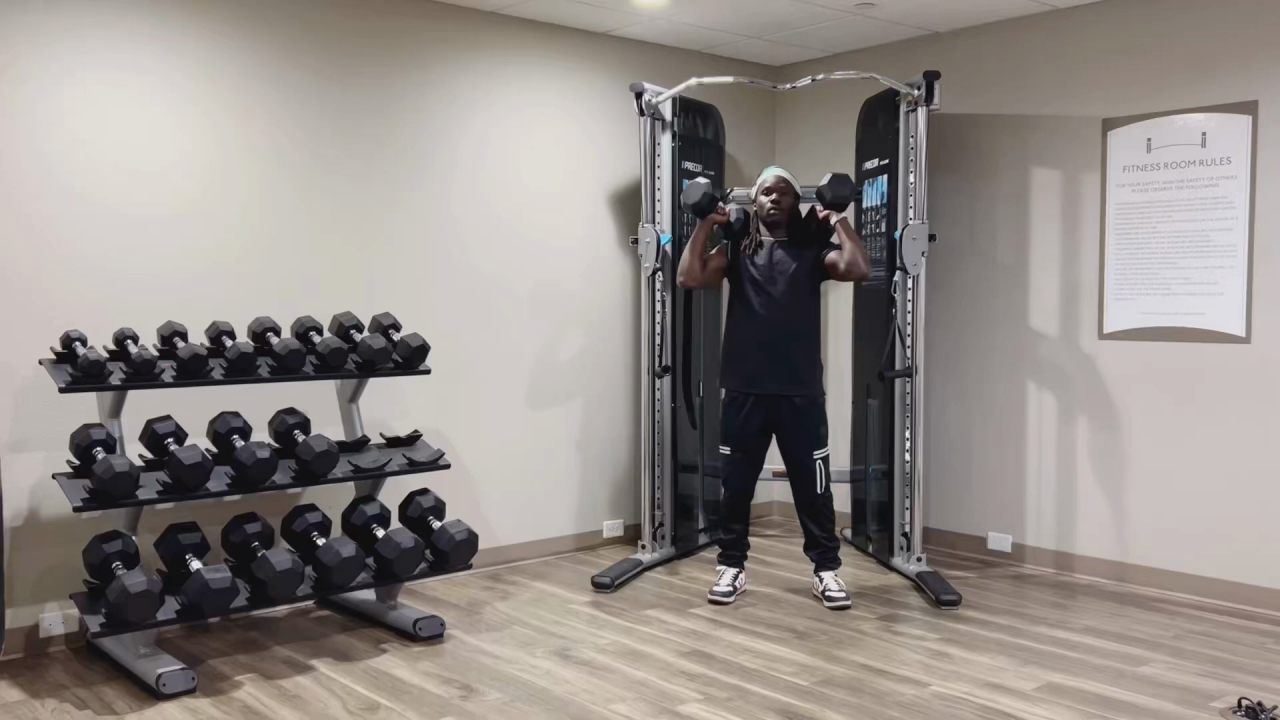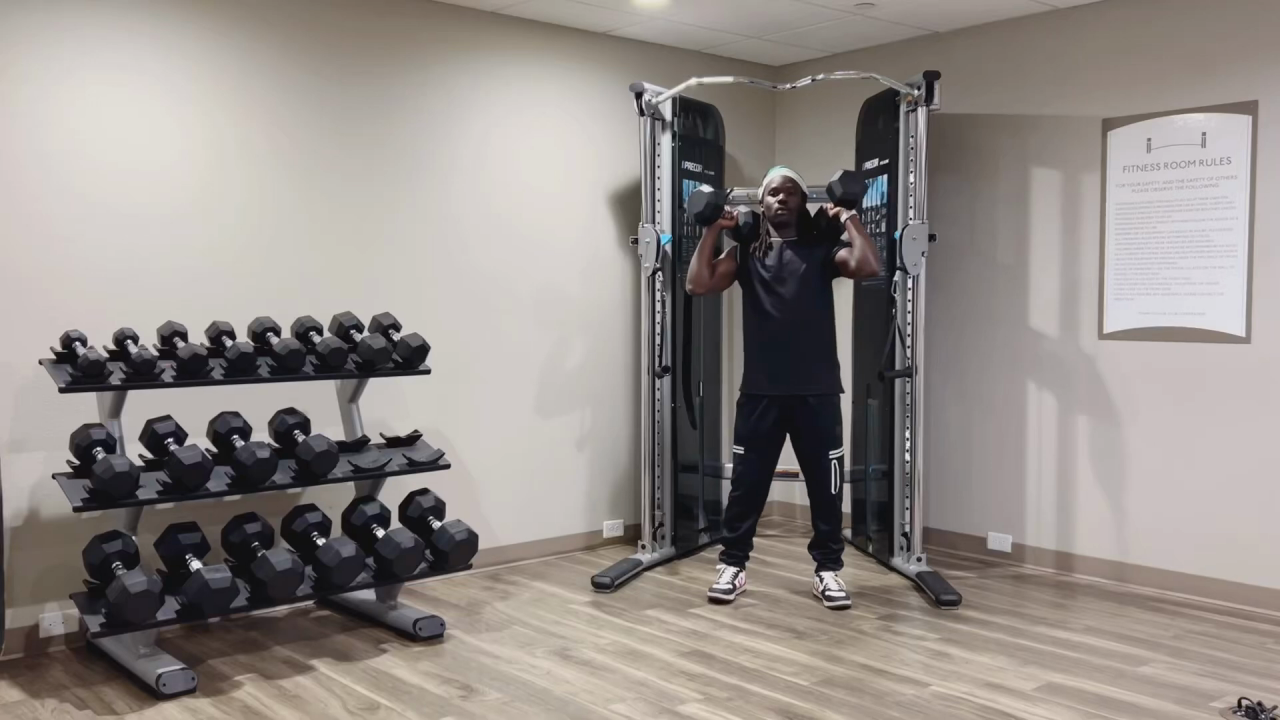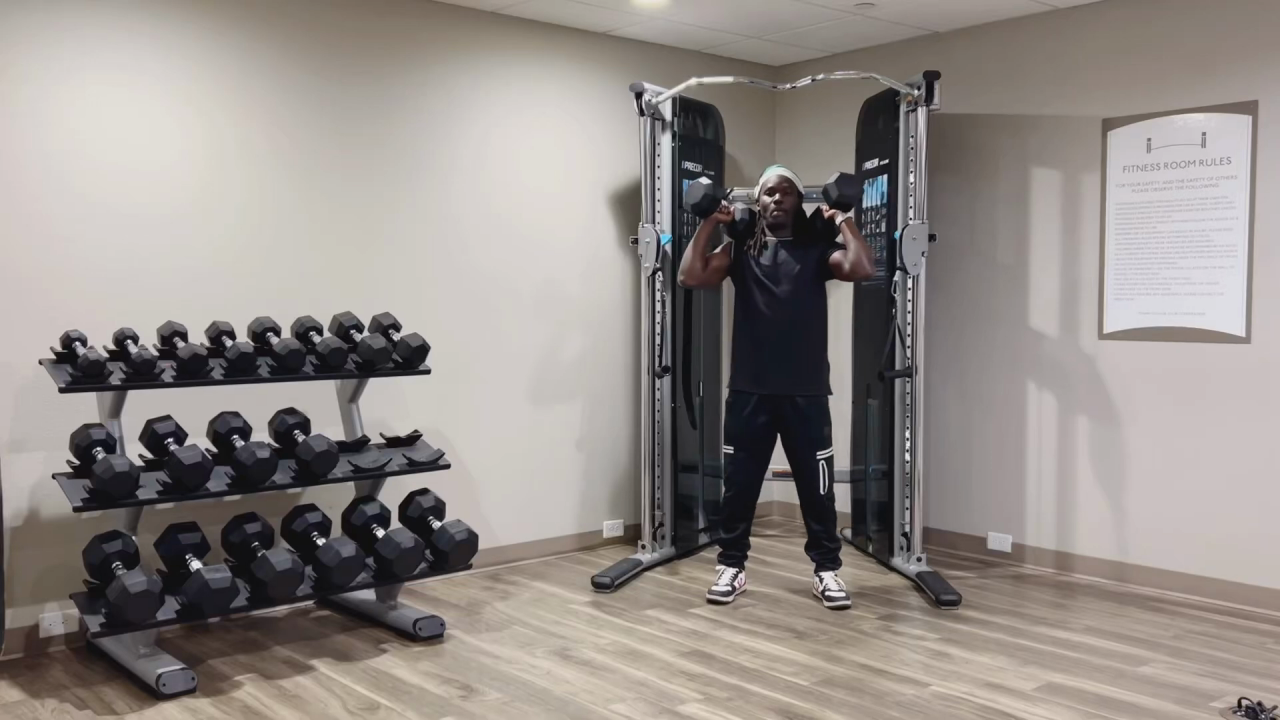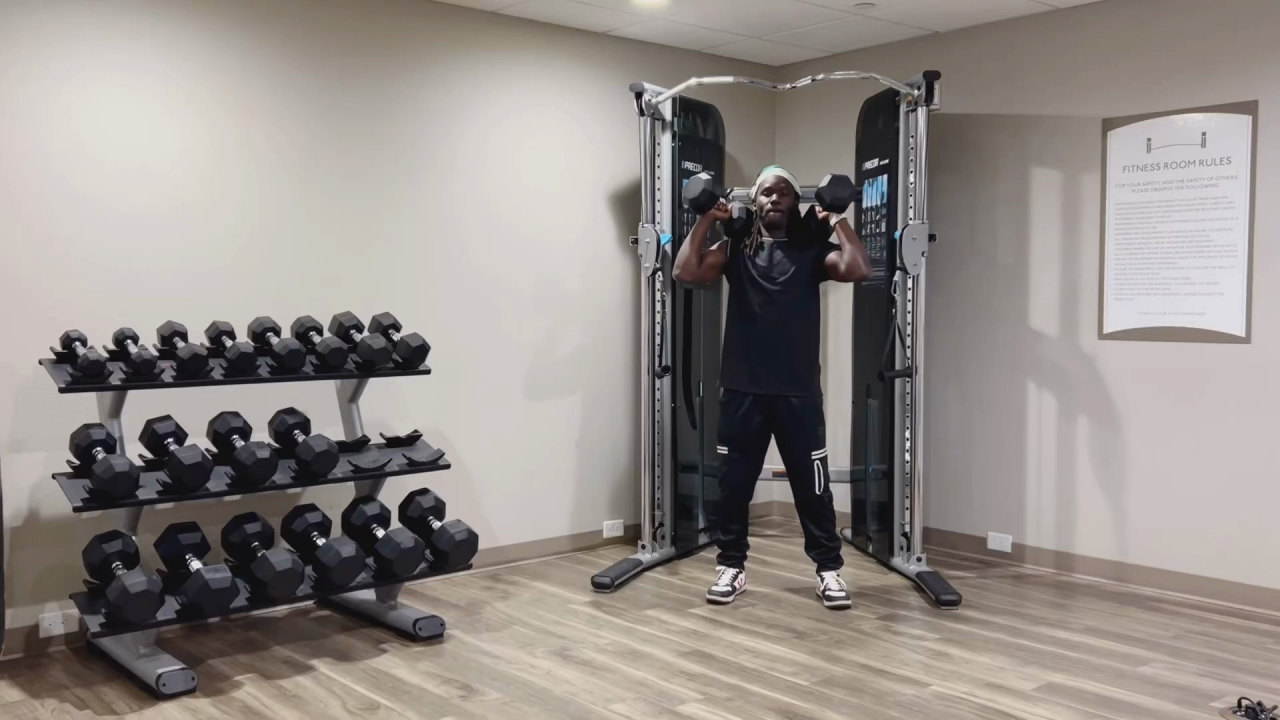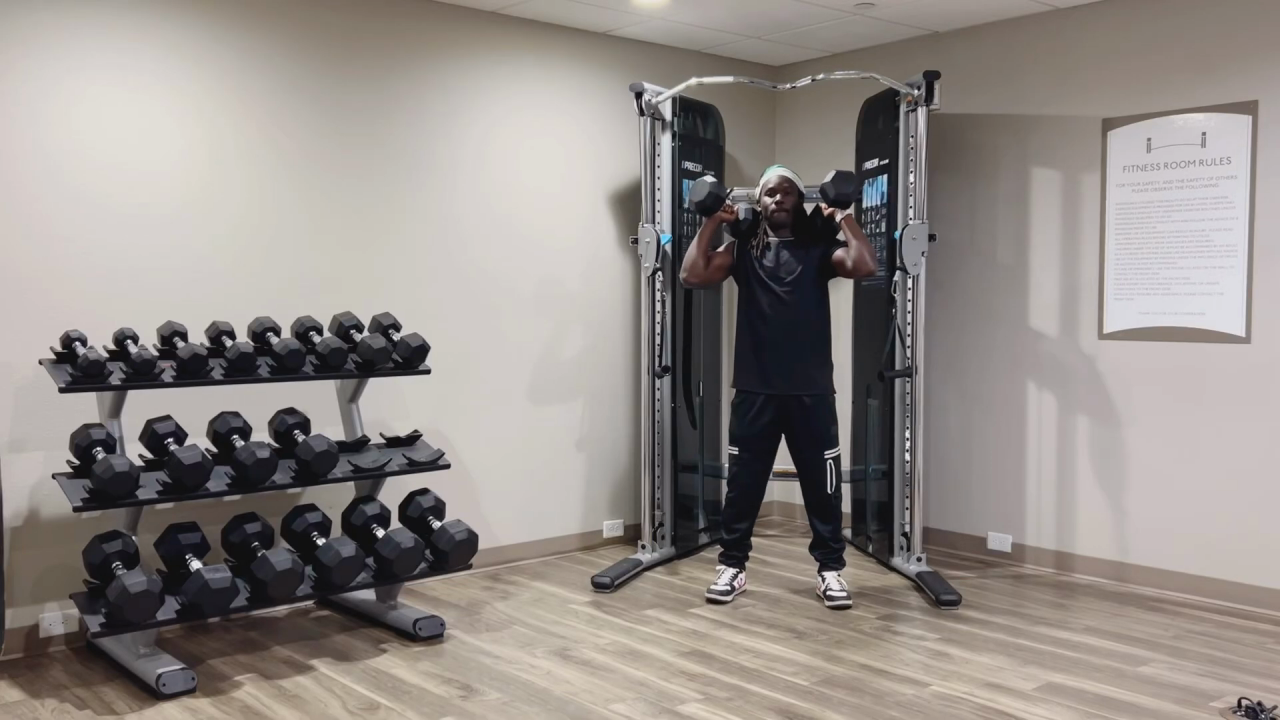
dt=0.3s
person 1, frame 1
left shoulder: (813, 249)
right shoulder: (736, 250)
left elbow: (856, 269)
right elbow: (688, 277)
left wrist: (837, 220)
right wrist: (706, 224)
left hip: (801, 389)
right hip: (745, 387)
left knee: (813, 484)
right knee: (737, 482)
left ankle: (826, 569)
right ankle: (731, 566)
person 1, frame 2
left shoulder: (823, 248)
right shoulder: (745, 252)
left elbow: (867, 266)
right elbow: (698, 284)
left wrist: (848, 218)
right wrist: (713, 230)
left hip: (816, 390)
right hip: (760, 390)
left knee: (825, 484)
right knee: (747, 482)
left ankle: (827, 569)
right ankle: (732, 565)
person 1, frame 3
left shoulder: (818, 248)
right shoulder: (740, 250)
left elbow: (862, 269)
right elbow: (690, 277)
left wrist: (842, 220)
right wrist: (710, 224)
left hip: (806, 389)
right hip: (749, 388)
left knee: (816, 484)
right knee: (740, 483)
left ankle: (827, 569)
right ankle: (731, 566)
person 1, frame 4
left shoulder: (813, 249)
right shoulder: (736, 249)
left elbow: (857, 269)
right elbow: (686, 272)
left wrist: (837, 221)
right wrist: (706, 220)
left hip: (799, 390)
right hip: (743, 388)
left knee: (812, 484)
right knee: (734, 483)
left ankle: (829, 569)
right ankle: (731, 566)
person 1, frame 5
left shoulder: (820, 247)
right shoulder: (742, 249)
left elbow: (865, 265)
right elbow: (692, 275)
left wrist: (843, 217)
right wrist: (712, 223)
left hip: (811, 390)
right hip: (755, 389)
left knee: (821, 483)
right knee: (743, 482)
left ankle: (830, 569)
right ankle: (732, 566)
